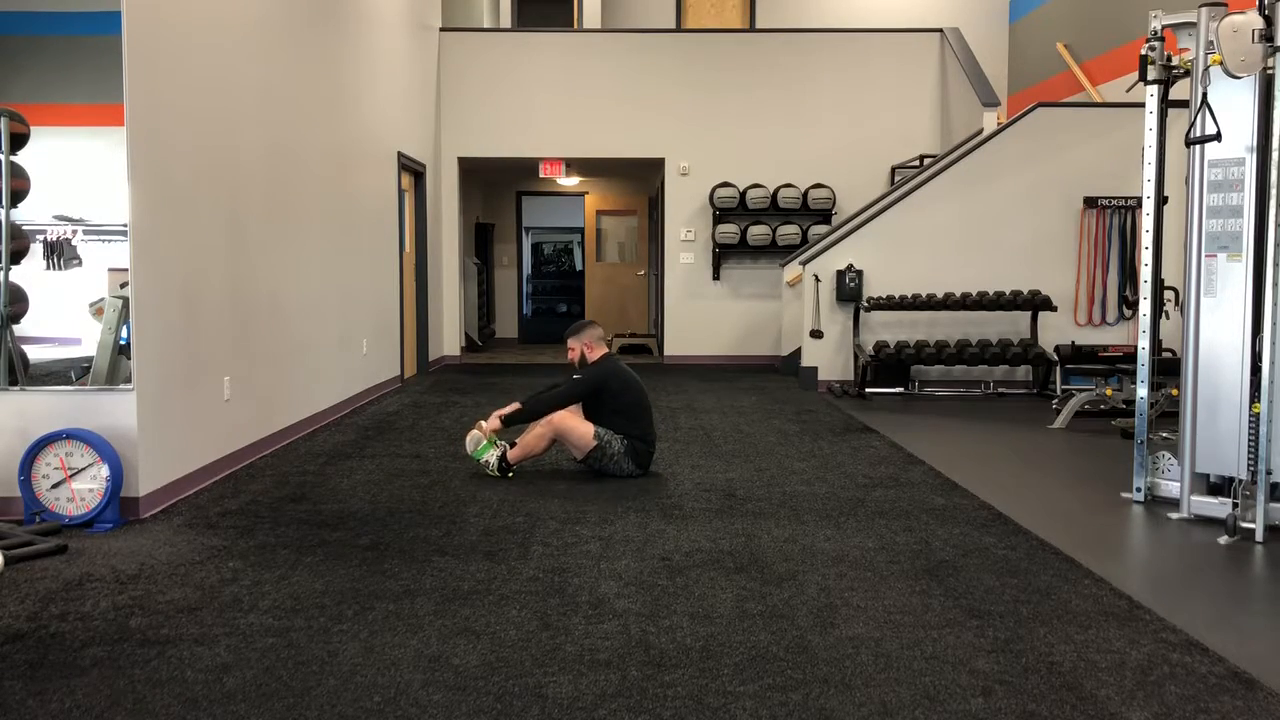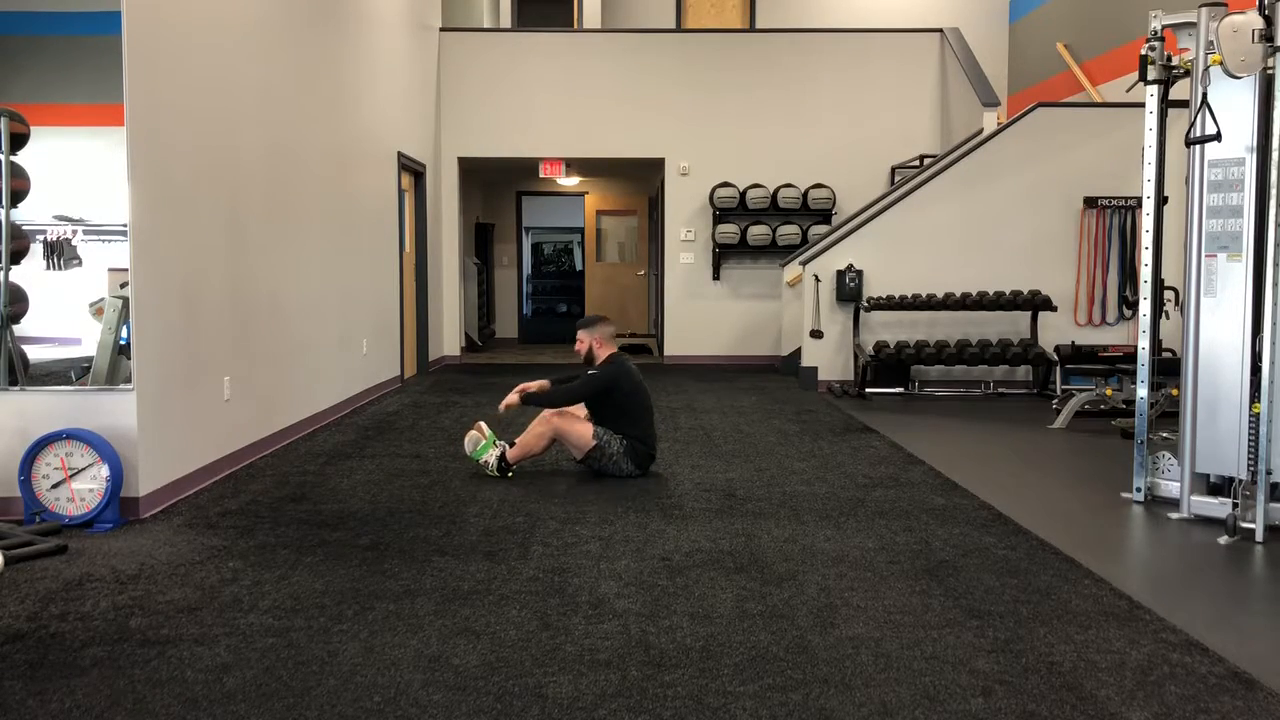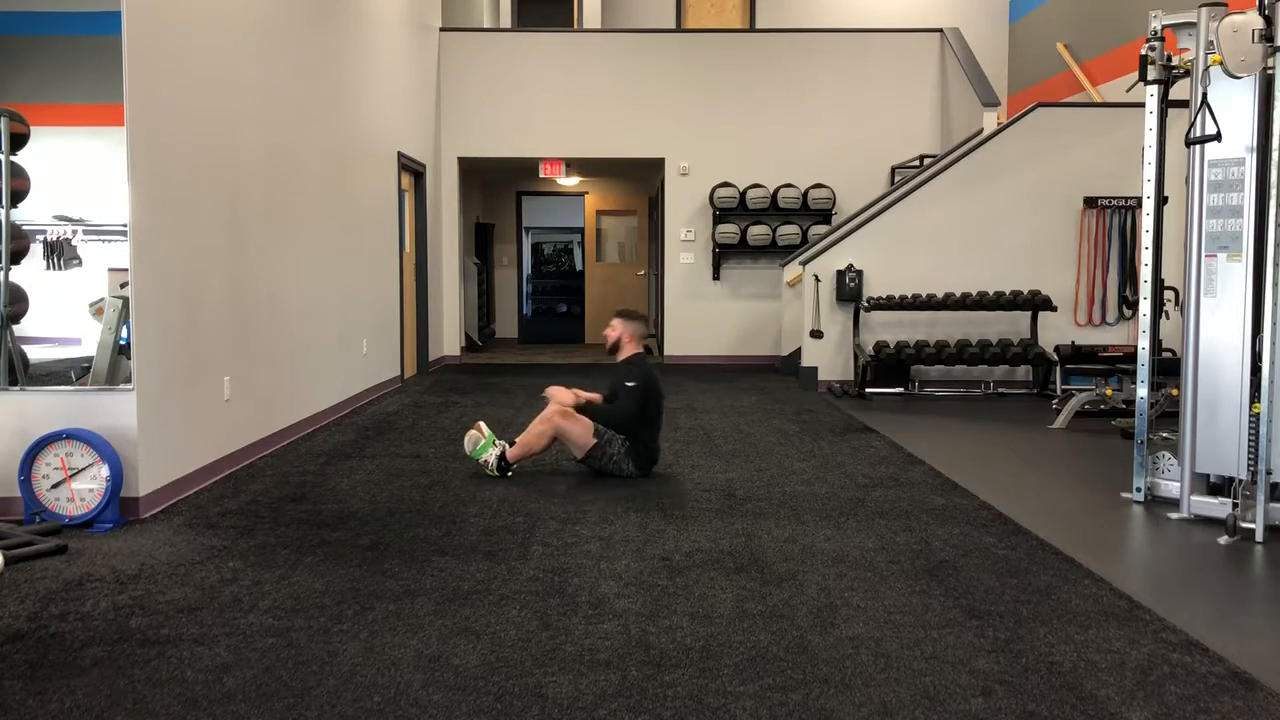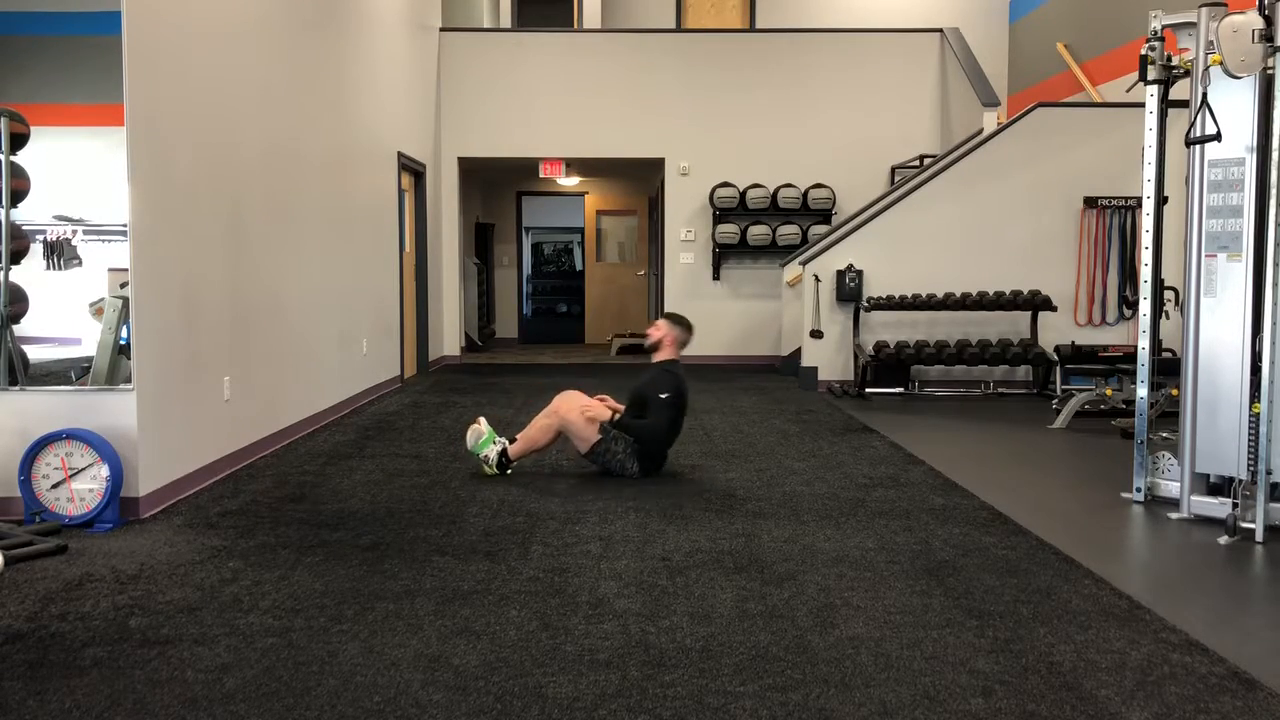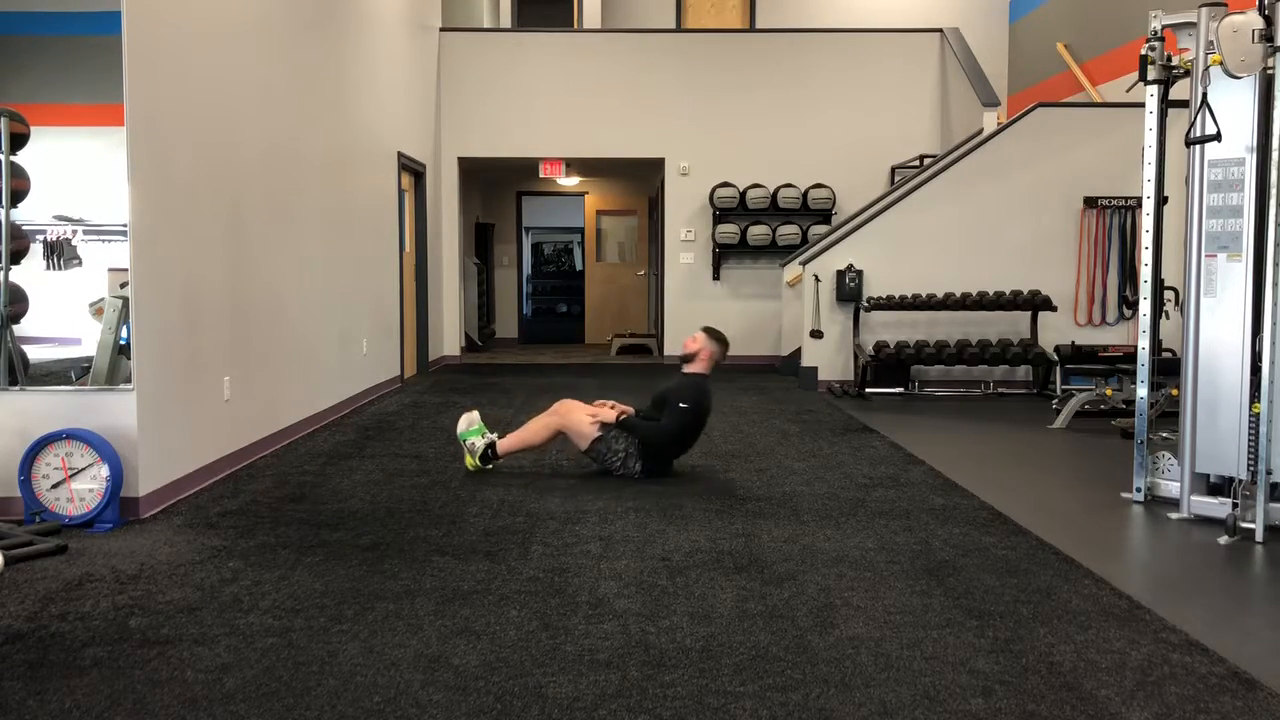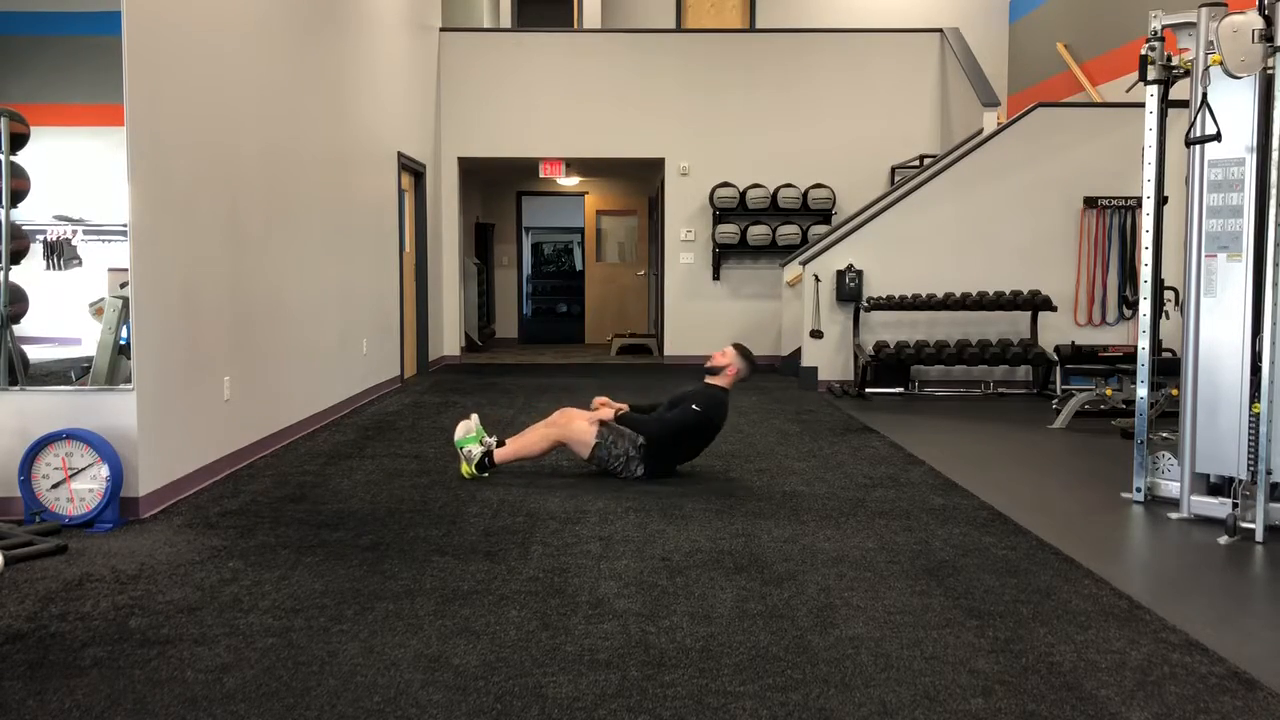
dt=0.2s
person 1, frame 1
left shoulder: (601, 373)
right shoulder: (607, 367)
left elbow: (551, 402)
right elbow: (560, 391)
left wrist: (503, 421)
right wrist: (516, 407)
left hip: (630, 457)
right hip: (623, 446)
left knee: (556, 420)
right knee: (559, 411)
left ankle: (502, 463)
right ankle: (509, 450)
person 1, frame 2
left shoulder: (611, 370)
right shoulder: (616, 364)
left elbow: (570, 396)
right elbow: (581, 382)
left wrist: (521, 398)
right wrist: (544, 384)
left hip: (630, 458)
right hip: (622, 446)
left knee: (554, 419)
right knee: (558, 410)
left ankle: (501, 463)
right ankle: (508, 450)
person 1, frame 3
left shoulder: (635, 372)
right shoulder: (634, 367)
left elbow: (620, 419)
left wrist: (579, 404)
right wrist: (596, 399)
left hip: (631, 460)
right hip: (623, 449)
left knee: (555, 417)
right knee: (559, 403)
left ankle: (502, 463)
right ankle: (507, 450)
person 1, frame 4
left shoulder: (666, 379)
right shoulder: (664, 373)
left elbow: (655, 433)
left wrist: (612, 417)
right wrist: (619, 408)
left hip: (636, 460)
right hip: (631, 450)
left knee: (562, 412)
right knee: (568, 398)
left ankle: (502, 460)
right ankle: (509, 447)
person 1, frame 5
left shoulder: (692, 392)
right shoulder: (691, 385)
left elbow: (659, 436)
left wrist: (618, 418)
right wrist: (626, 411)
left hip: (638, 460)
right hip: (634, 448)
left knee: (561, 415)
right knee: (565, 407)
left ankle: (486, 453)
right ankle: (496, 442)
person 1, frame 6
left shoulder: (710, 402)
right shoulder: (707, 395)
left elbow: (660, 428)
left wrist: (615, 415)
right wrist: (624, 408)
left hip: (644, 460)
right hip: (640, 446)
left knee: (563, 427)
right knee: (564, 416)
left ankle: (485, 460)
right ankle: (495, 445)
